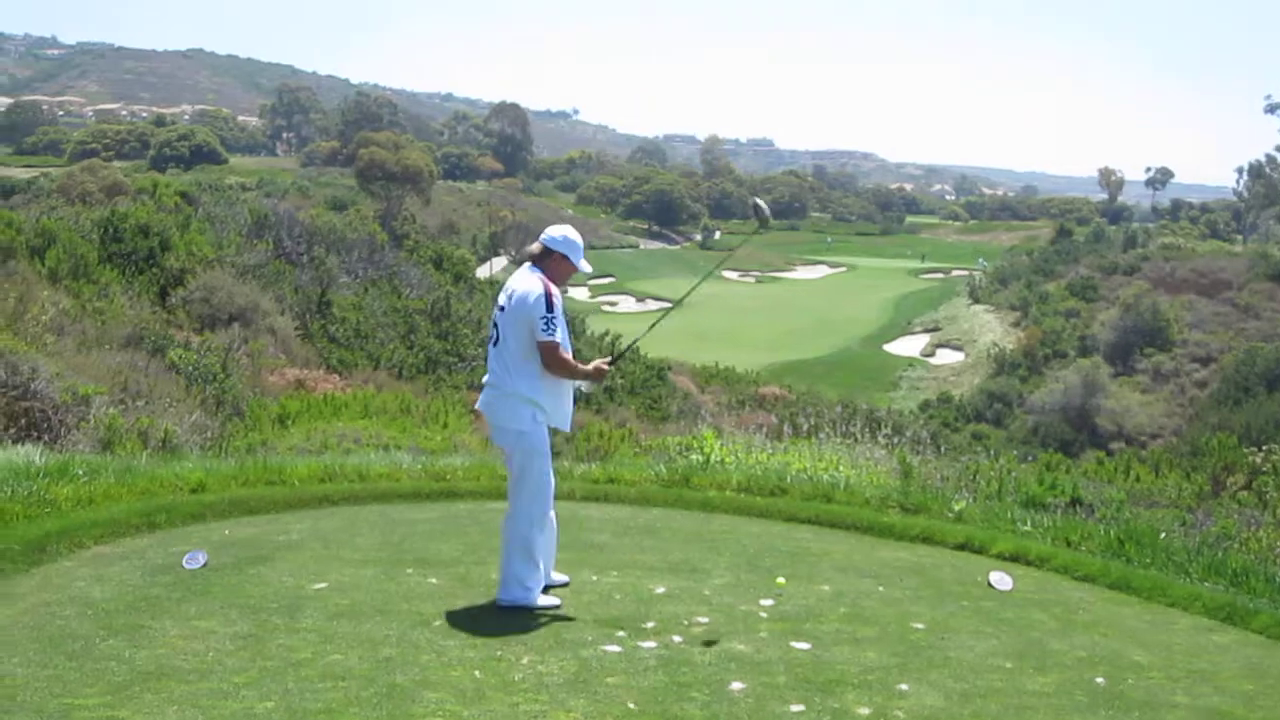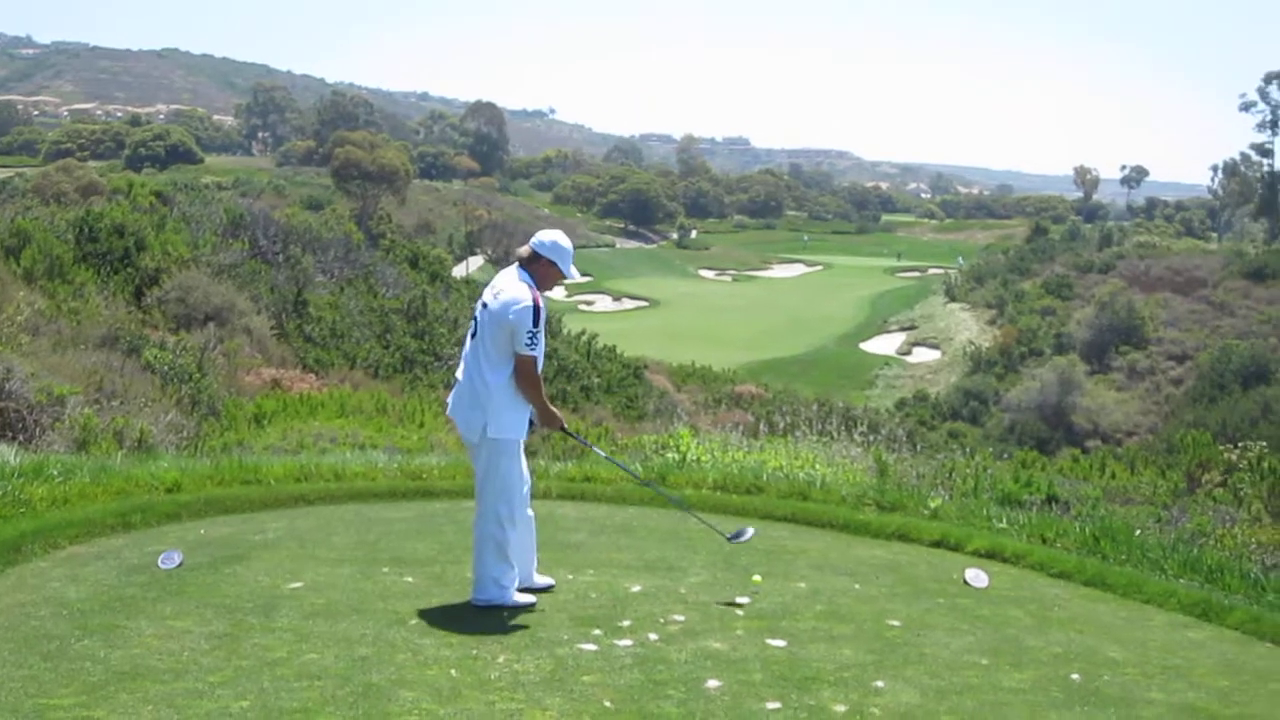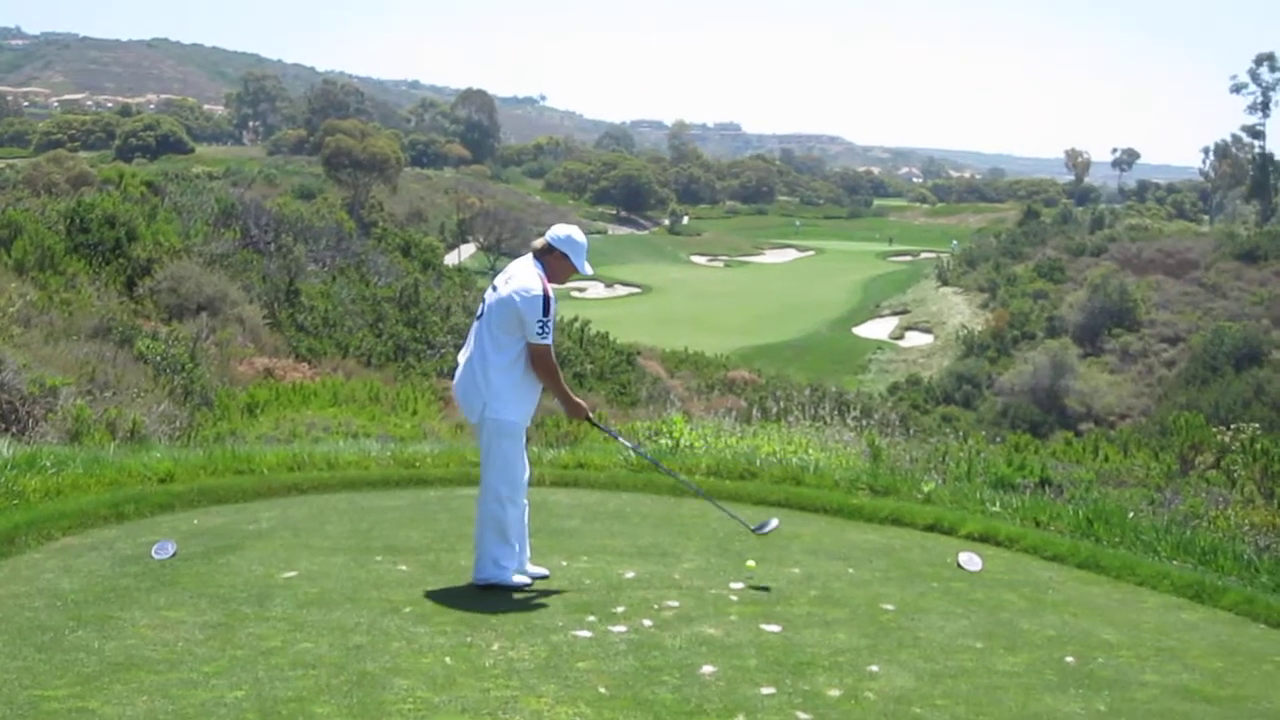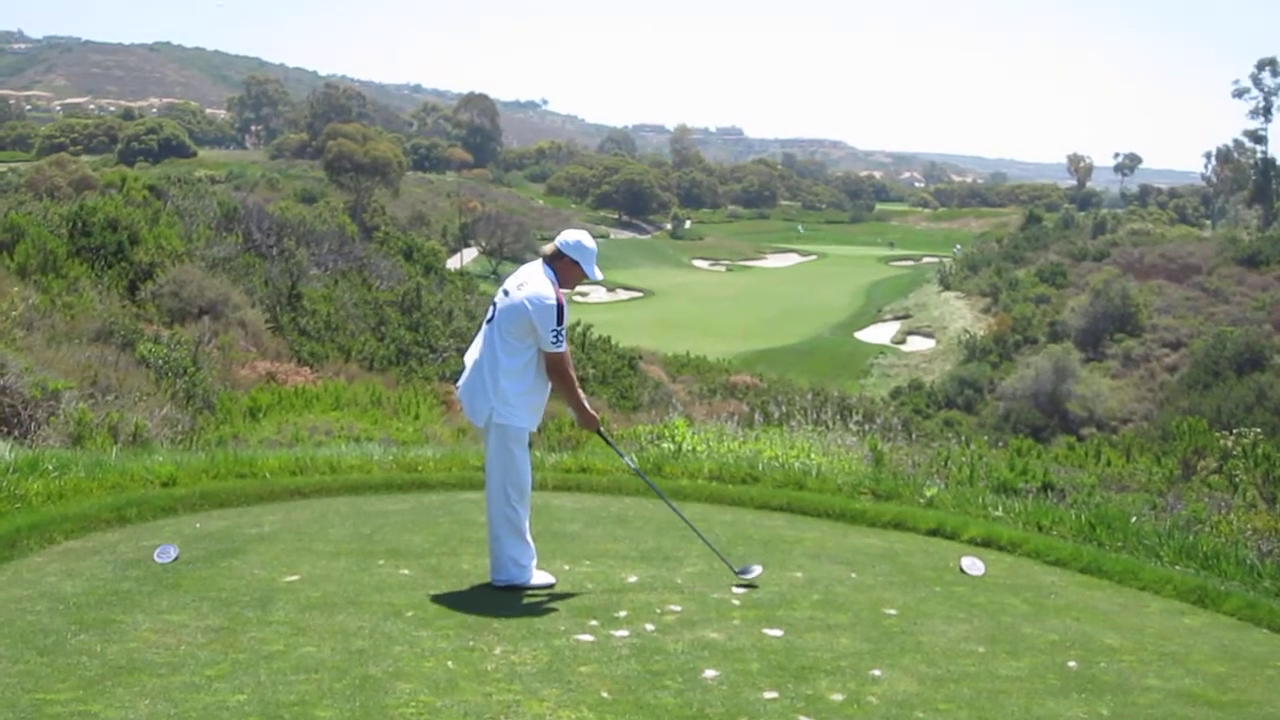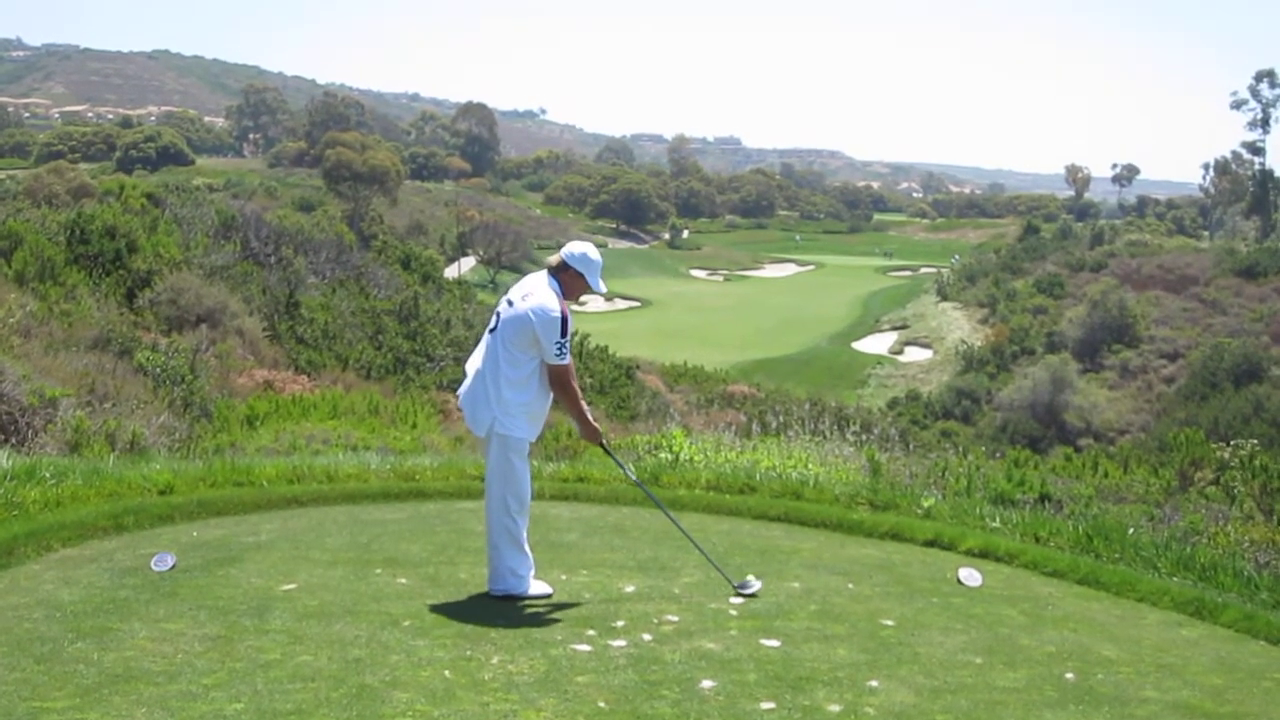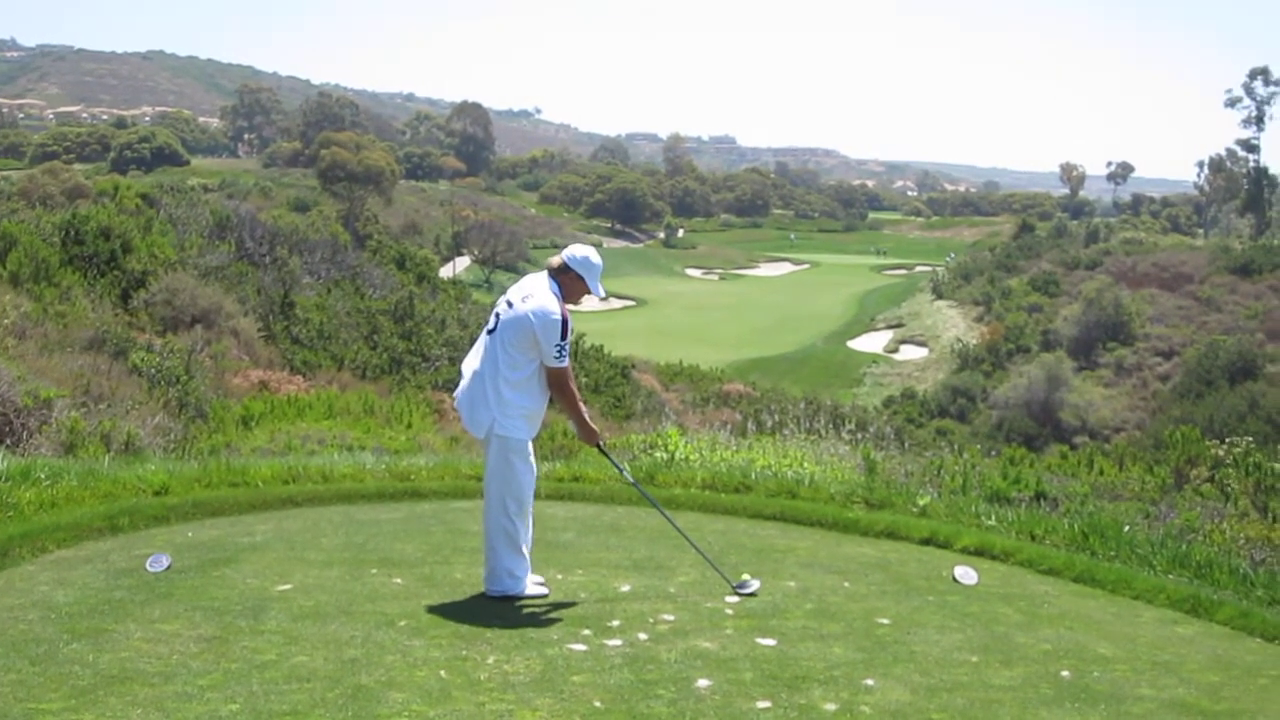
dt=0.5s
person 1, frame 1
left shoulder: (521, 280)
right shoulder: (542, 291)
right elbow: (552, 359)
left wrist: (579, 369)
right wrist: (588, 372)
left hip: (510, 404)
right hip: (522, 411)
left knee: (535, 493)
right knee: (532, 500)
left ankle: (537, 569)
right ankle: (518, 589)
person 1, frame 2
left shoulder: (505, 279)
right shoulder: (528, 303)
right elbow: (526, 373)
left wrist: (534, 408)
right wrist: (545, 412)
left hip: (487, 404)
right hip: (493, 412)
left knee: (515, 493)
right knee: (499, 500)
left ankle: (519, 573)
right ankle: (492, 589)
person 1, frame 3
left shoulder: (521, 269)
right shoulder: (536, 291)
right elbow: (541, 361)
left wrist: (560, 394)
right wrist: (568, 401)
left hip: (496, 390)
right hip: (496, 396)
left knee: (513, 480)
right knee: (503, 483)
left ankle: (513, 560)
right ankle: (494, 568)
person 1, frame 4
left shoulder: (530, 274)
right shoulder: (547, 298)
left elbow: (558, 353)
right elbow: (556, 369)
left wrist: (578, 394)
right wrist: (581, 410)
left hip: (495, 390)
right hip: (503, 398)
left knee: (510, 485)
right knee: (511, 487)
left ankle: (514, 564)
right ankle: (514, 570)
person 1, frame 5
left shoulder: (534, 283)
right shoulder: (552, 311)
left elbow: (562, 364)
right elbow: (560, 380)
left wrist: (581, 405)
right wrist: (585, 423)
left hip: (496, 399)
right hip: (504, 408)
left knee: (508, 495)
right knee: (510, 497)
left ankle: (512, 572)
right ankle: (511, 580)
person 1, frame 6
left shoulder: (532, 283)
right shoulder: (552, 314)
left elbow: (559, 368)
right elbow: (558, 383)
left wrist: (579, 405)
right wrist: (583, 425)
left hip: (495, 398)
right hip: (501, 408)
left knee: (520, 485)
right knee: (509, 495)
left ankle: (512, 568)
right ankle: (507, 580)
